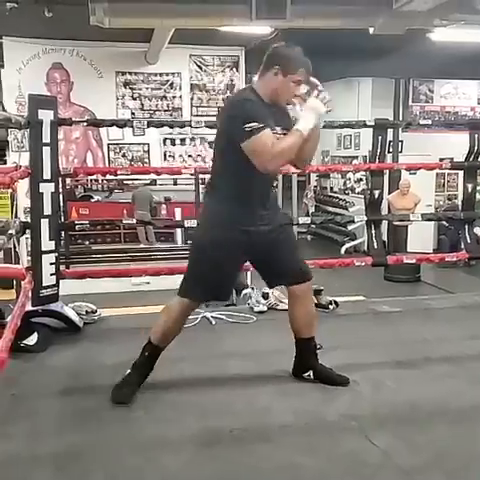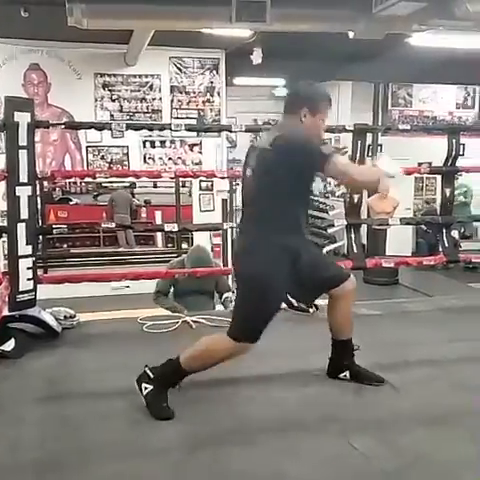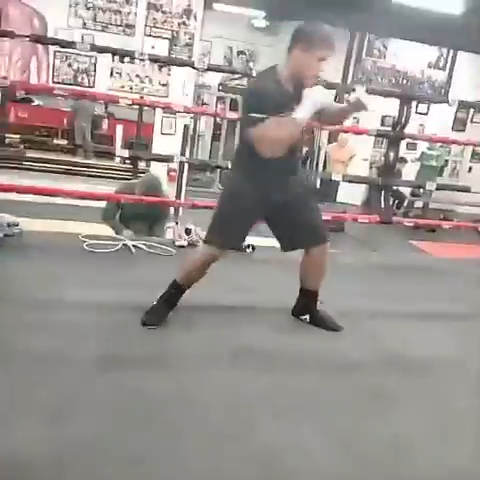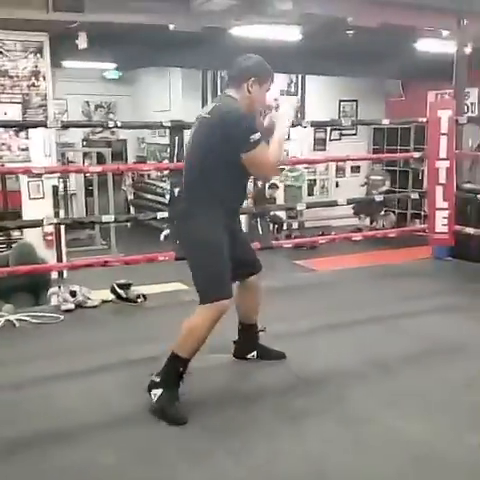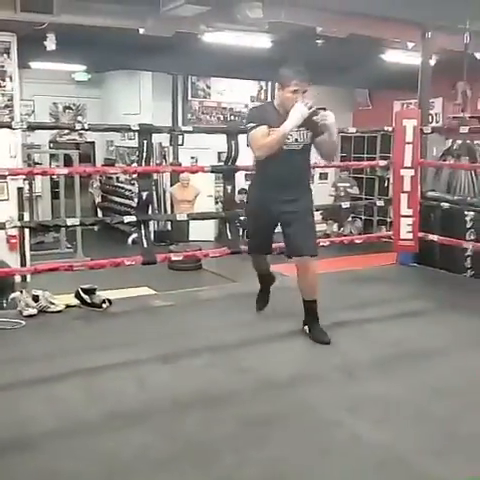
dt=1s
person 1, frame 1
left shoulder: (279, 110)
right shoulder: (242, 106)
left elbow: (301, 161)
right elbow: (271, 160)
left wrist: (315, 121)
right wrist: (306, 120)
left hip: (268, 217)
right hip: (226, 220)
left knee: (302, 286)
right knee: (188, 300)
left ankle: (307, 363)
right ankle: (139, 370)
person 1, frame 2
left shoulder: (268, 141)
right shoulder: (299, 145)
right elbow: (358, 179)
right wrist: (381, 175)
left hip: (280, 244)
right hip: (263, 255)
left knee: (344, 287)
right knee: (241, 340)
left ankle: (342, 363)
right ankle: (157, 377)
person 1, frame 3
left shoulder: (304, 87)
right shoulder: (261, 90)
left elbow: (326, 118)
right elbow: (269, 147)
left wrist: (350, 107)
right wrist: (307, 108)
left hip: (285, 182)
right hip: (249, 183)
left knee: (318, 245)
right knee: (214, 249)
left ankle: (306, 308)
right ankle: (168, 299)
person 1, frame 4
left shoulder: (221, 111)
right shoulder: (235, 118)
right elbow: (266, 170)
left wrist: (269, 137)
right wrist: (283, 125)
left hip: (221, 217)
right hip: (201, 221)
left knee: (250, 278)
right knee: (217, 303)
left ankle: (248, 344)
right ankle: (164, 383)
person 1, frame 5
left shoulder: (311, 117)
right shoulder: (259, 114)
left elbow: (329, 156)
right elbow: (260, 150)
left wrist: (331, 130)
right wrist: (292, 122)
left hip: (298, 198)
right hip: (262, 196)
left knee: (305, 259)
right knee: (257, 252)
left ankle: (311, 320)
right ankle: (266, 282)
